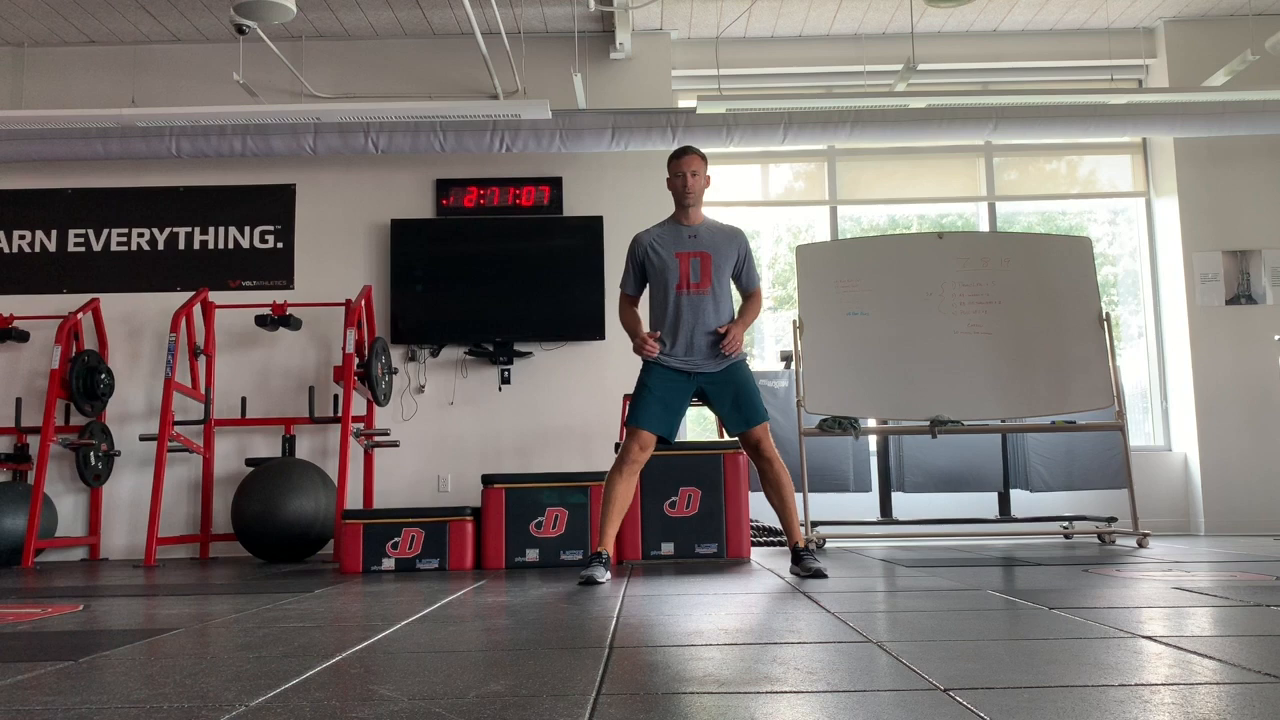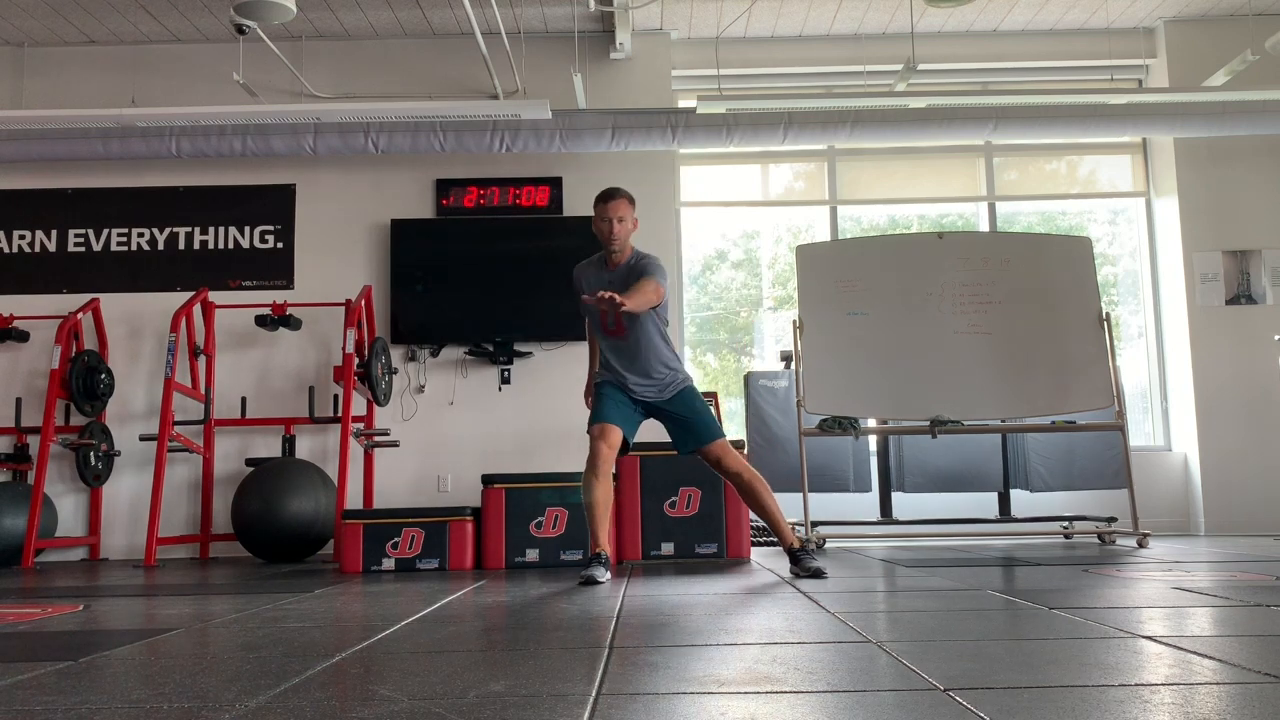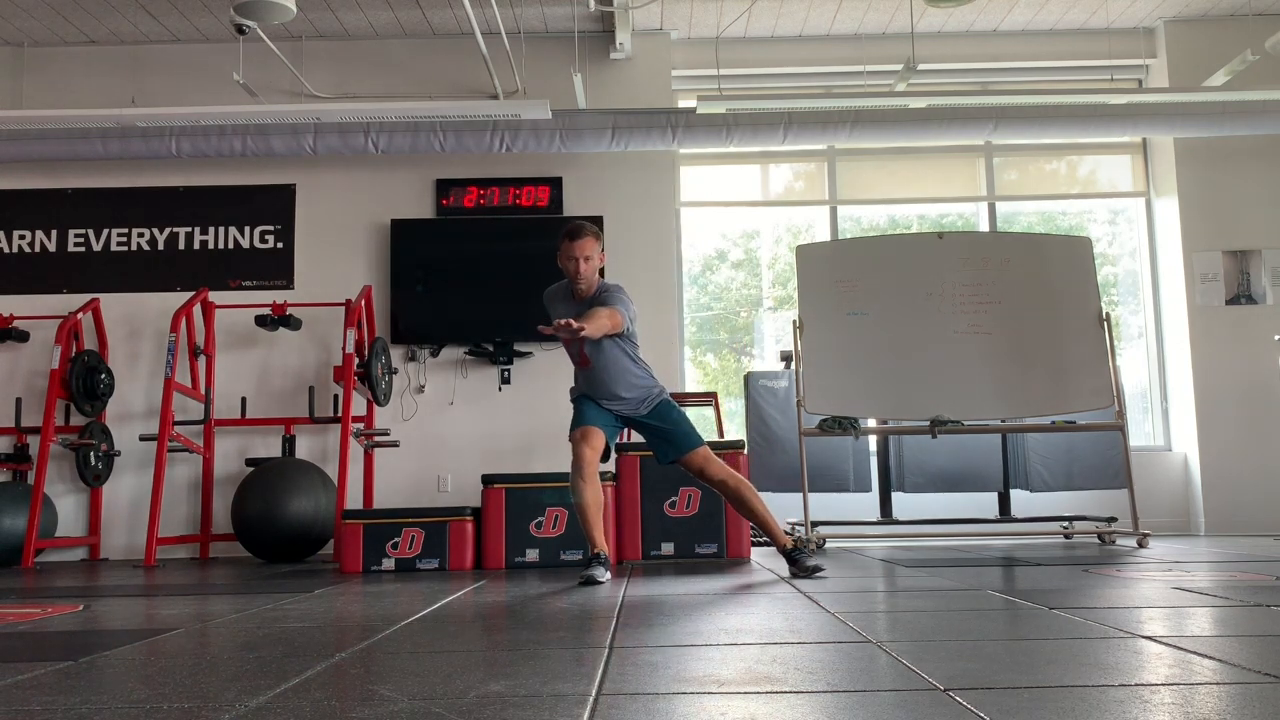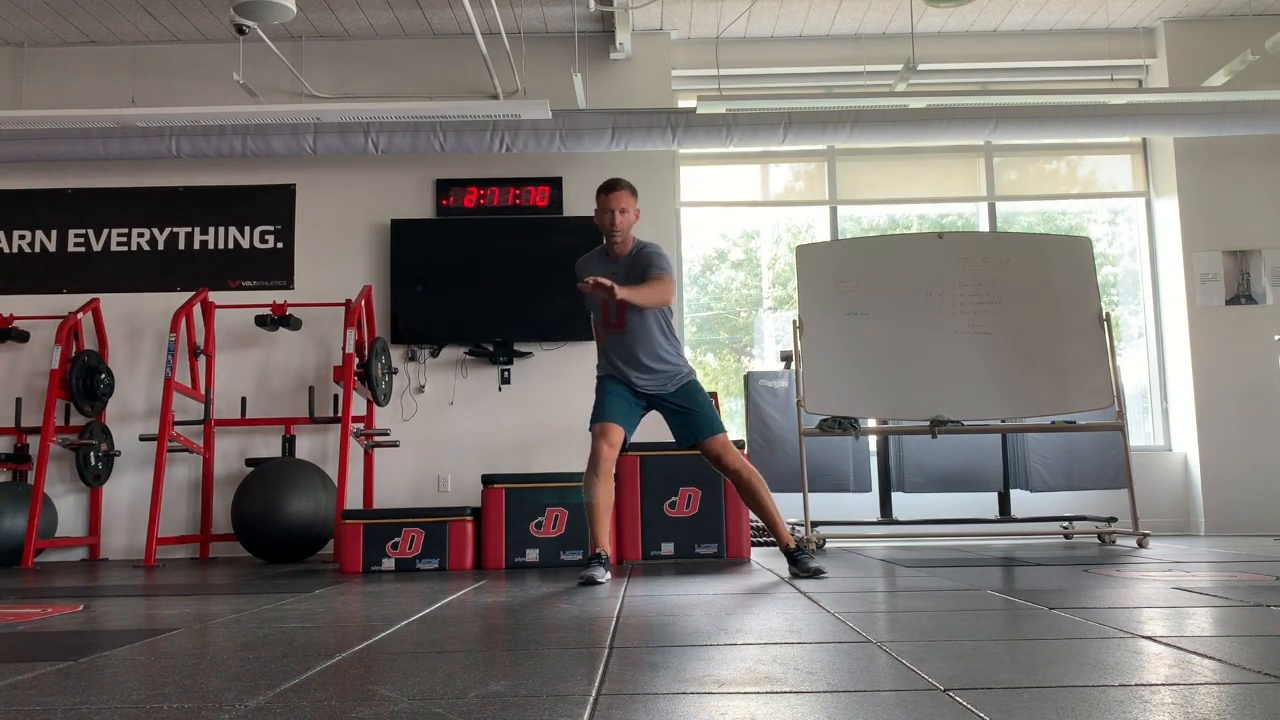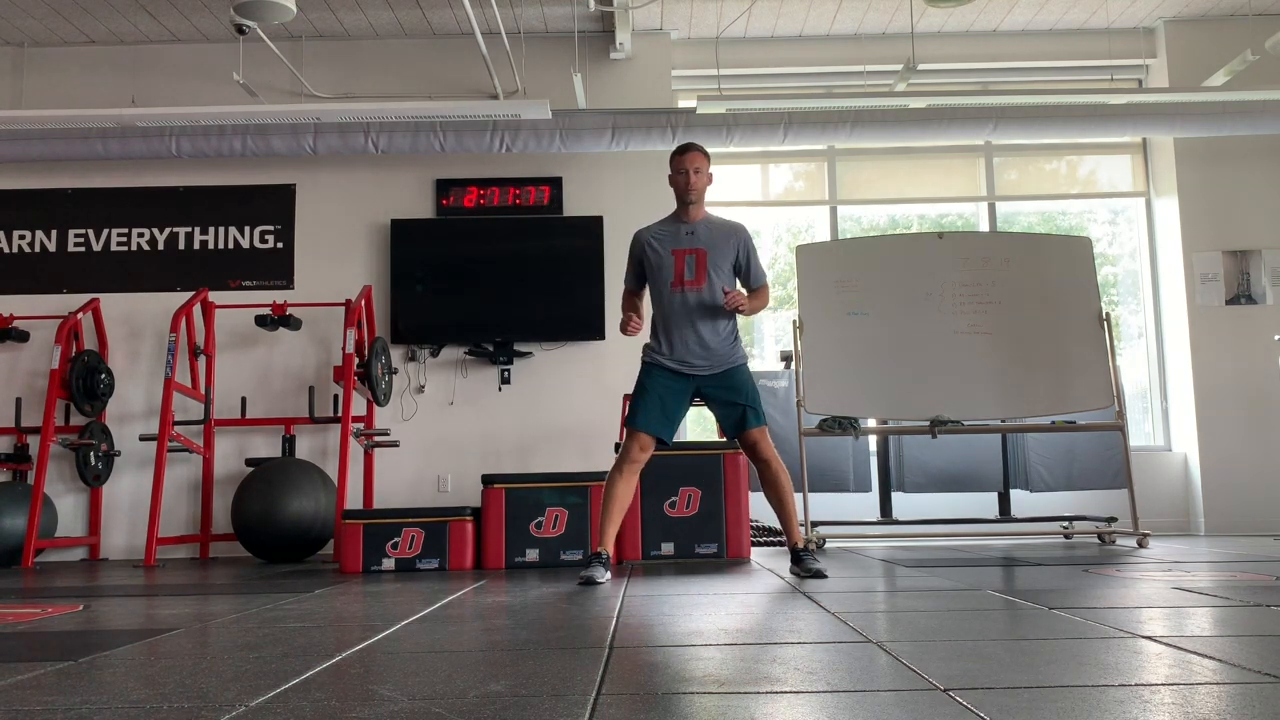
dt=1s
person 1, frame 1
left shoulder: (732, 238)
right shoulder: (646, 242)
left elbow: (753, 296)
right elbow: (627, 302)
left wrist: (739, 327)
right wrist: (638, 336)
left hip: (723, 362)
right hip: (666, 364)
left knee: (762, 446)
right knee: (634, 450)
left ankle: (799, 549)
right ankle: (602, 554)
person 1, frame 2
left shoulder: (648, 266)
right shoulder: (583, 273)
left elbow: (649, 293)
left wrist: (622, 301)
right wrist: (592, 377)
left hip: (668, 384)
right hip: (616, 384)
left knee: (727, 460)
right knee: (602, 448)
left ankle: (794, 549)
right ankle: (600, 556)
person 1, frame 3
left shoulder: (614, 297)
right shoulder: (553, 297)
left elbow: (602, 321)
left wrist: (580, 328)
left hip: (645, 398)
right hip: (595, 399)
left knee: (711, 469)
right knee: (584, 450)
left ankle: (789, 548)
right ankle: (599, 556)
person 1, frame 4
left shoulder: (650, 255)
right shoulder: (585, 267)
left elbow: (666, 295)
left wrist: (621, 291)
right wrist: (603, 373)
left hip: (672, 378)
right hip: (620, 379)
left knee: (727, 458)
right knee: (603, 449)
left ankle: (791, 548)
right ankle: (600, 557)
person 1, frame 5
left shoulder: (734, 234)
right shoulder: (647, 239)
left elbow: (762, 290)
right elbow: (632, 295)
left wrist: (748, 304)
right wrist: (630, 317)
left hip: (725, 363)
right hip: (665, 364)
left knee: (762, 449)
right knee: (633, 453)
left ankle: (799, 549)
right ankle: (602, 555)
